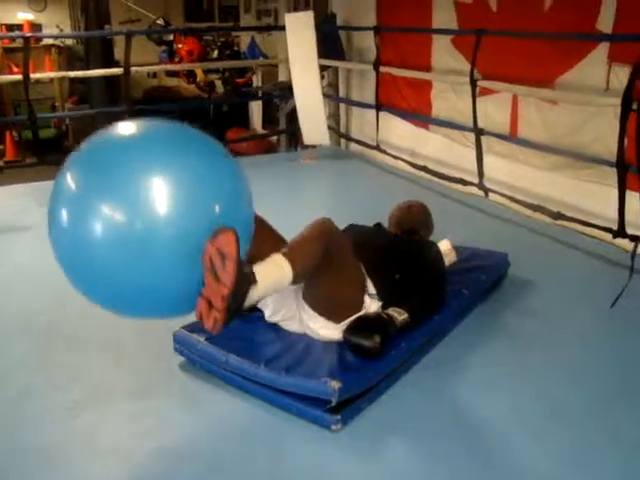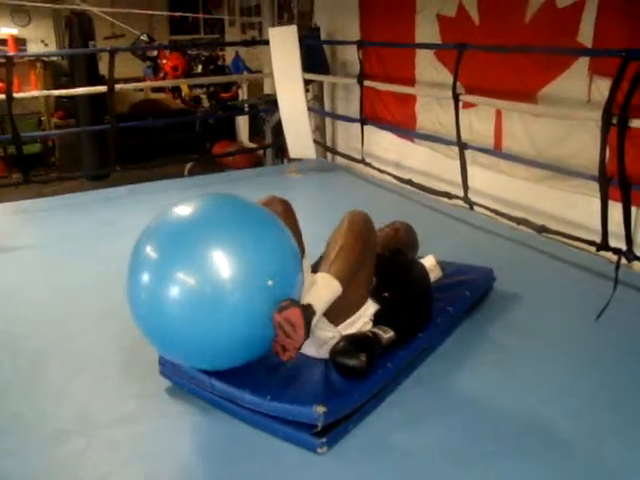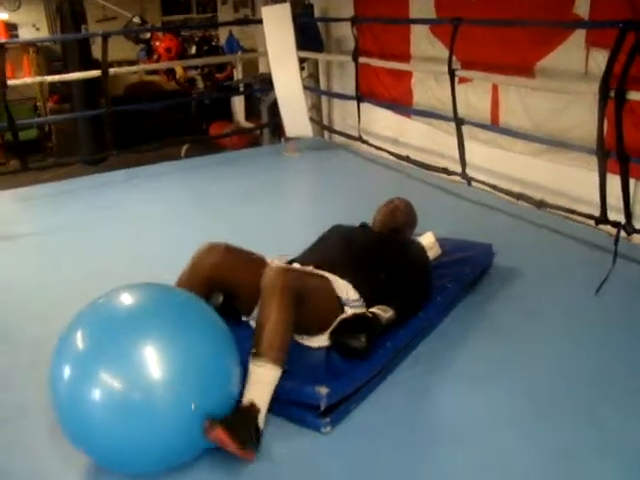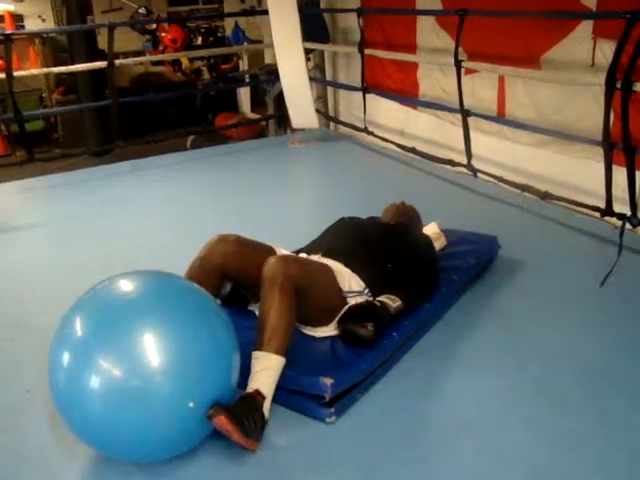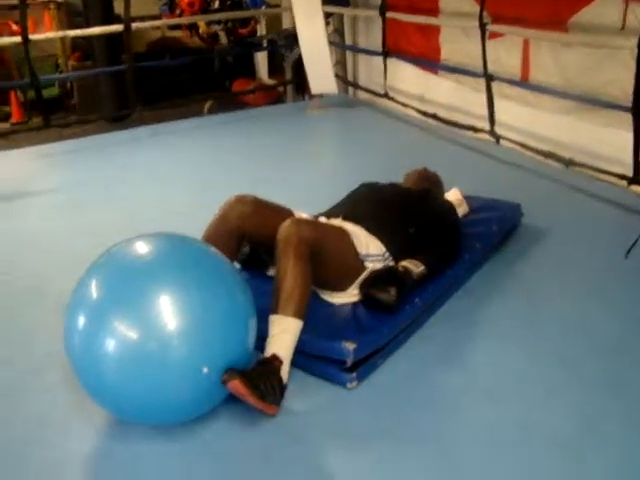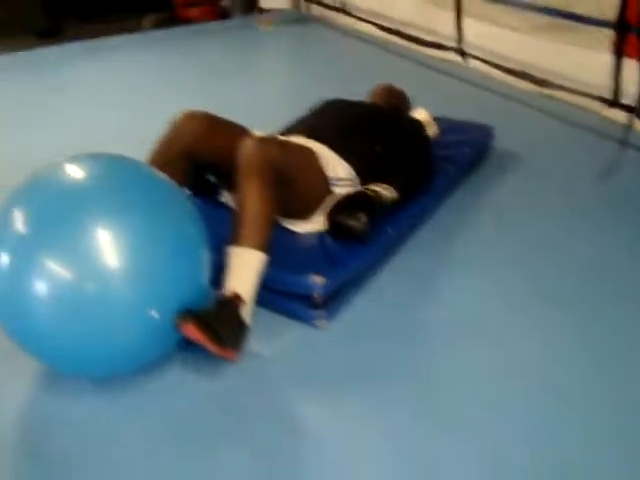
dt=0.7s
person 1, frame 1
left shoulder: (424, 251)
right shoulder: (358, 231)
left elbow: (431, 297)
left wrist: (388, 320)
left hip: (345, 313)
left knee: (323, 229)
left ankle: (242, 289)
person 1, frame 2
left shoulder: (411, 270)
right shoulder: (351, 251)
left elbow: (417, 315)
left wrist: (375, 339)
left hip: (340, 324)
left knee: (356, 221)
right knee: (276, 207)
left ankle: (306, 315)
person 1, frame 3
left shoulder: (409, 251)
right shoulder: (342, 231)
left elbow: (414, 295)
left wrist: (374, 319)
right wrist: (235, 290)
left hip: (340, 296)
right hip: (291, 286)
left knee: (280, 279)
right knee: (213, 256)
left ankle: (251, 418)
person 1, frame 4
left shoulder: (415, 243)
right shoulder: (349, 223)
left elbow: (422, 283)
left wrist: (383, 308)
right wrist: (246, 278)
left hip: (346, 281)
left knee: (281, 268)
right knee: (223, 247)
left ankle: (256, 405)
person 1, frame 5
left shoulder: (437, 209)
right shoulder: (372, 189)
left elbow: (445, 248)
left wrist: (405, 274)
right wrist: (262, 244)
left hip: (366, 250)
right hip: (321, 235)
left knee: (296, 231)
right knee: (241, 208)
left ankle: (274, 371)
person 1, frame 6
left shoulder: (404, 129)
right shoulder: (336, 106)
left elbow: (415, 171)
right elbow: (289, 133)
left wrist: (376, 197)
left hip: (333, 170)
right hip: (274, 165)
left knee: (258, 150)
right knee: (192, 125)
left ankle: (235, 311)
